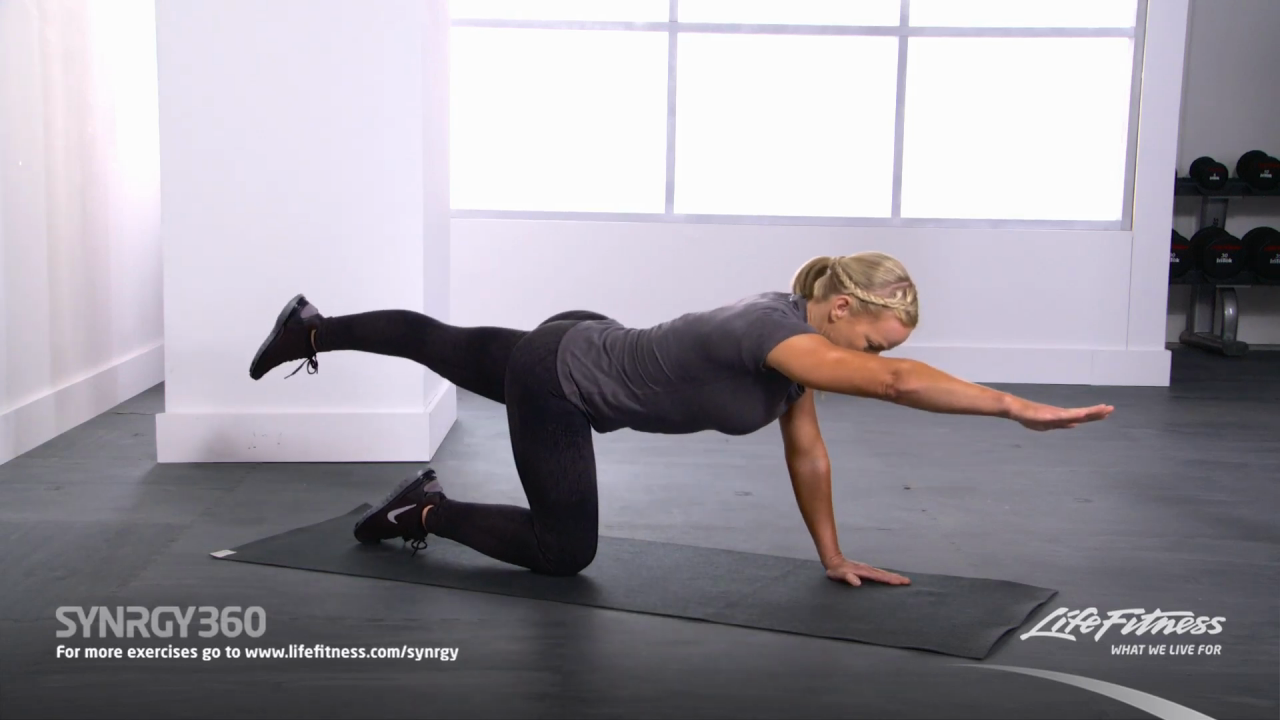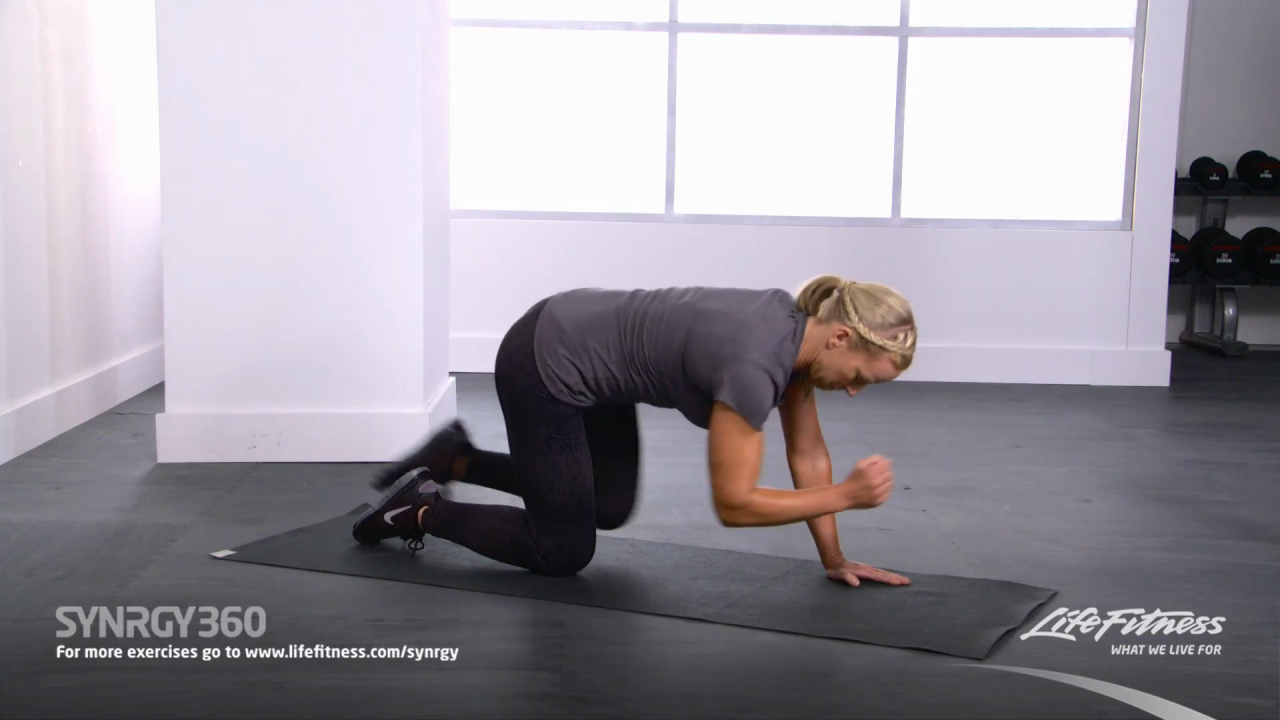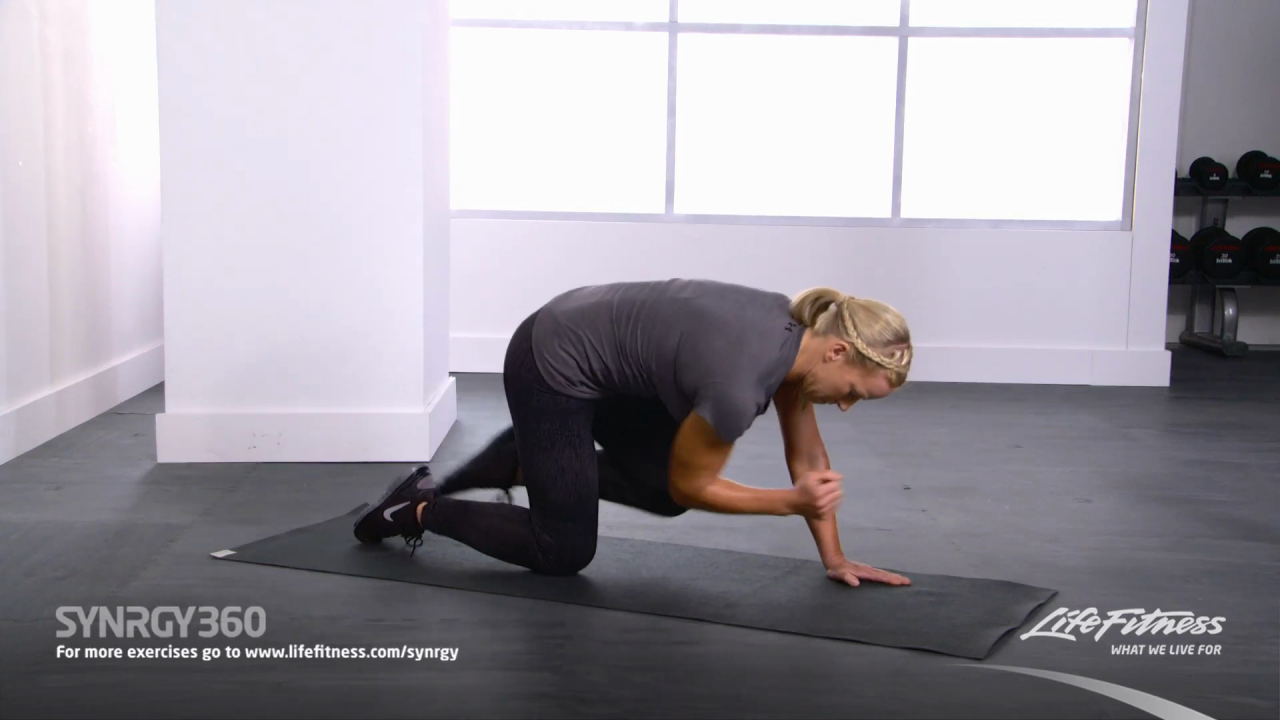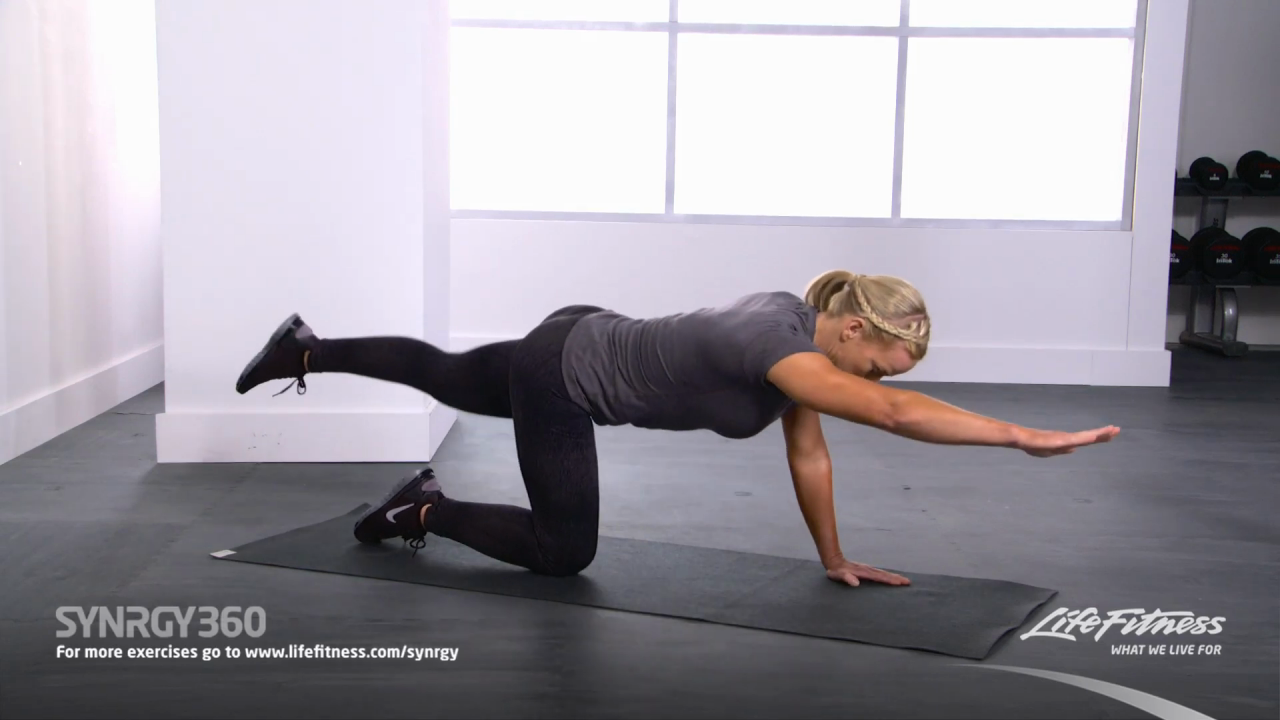
dt=0.5s
person 1, frame 1
left shoulder: (797, 323)
right shoulder: (774, 335)
left elbow: (806, 451)
right elbow: (900, 383)
left wrist: (834, 556)
right wrist: (1023, 409)
left hip: (587, 349)
right hip: (554, 381)
left knee: (439, 345)
right knee: (564, 552)
left ankle: (314, 329)
right ankle: (424, 510)
person 1, frame 2
left shoulder: (798, 325)
right shoulder: (753, 368)
left elbow: (808, 453)
right elbow: (734, 504)
left wrist: (836, 556)
right wrist: (848, 497)
left hip: (589, 352)
right hip: (545, 367)
left knee: (609, 509)
right knee: (563, 551)
left ankle: (456, 456)
right ankle: (419, 511)
person 1, frame 3
left shoulder: (796, 332)
right shoulder: (740, 384)
left elbow: (807, 454)
right elbow: (688, 484)
left wrist: (836, 558)
right wrist: (795, 502)
left hip: (604, 356)
right hip: (551, 365)
left knee: (665, 500)
right knee: (565, 553)
left ankle: (527, 463)
right ankle: (421, 507)
person 1, frame 4
left shoulder: (803, 320)
right shoulder: (778, 347)
left elbow: (809, 453)
right elbow: (896, 412)
left wrist: (834, 557)
right wrist: (1028, 436)
left hip: (590, 342)
right hip: (559, 378)
left knee: (446, 379)
right knee: (564, 551)
left ankle: (306, 349)
right ankle: (421, 509)
